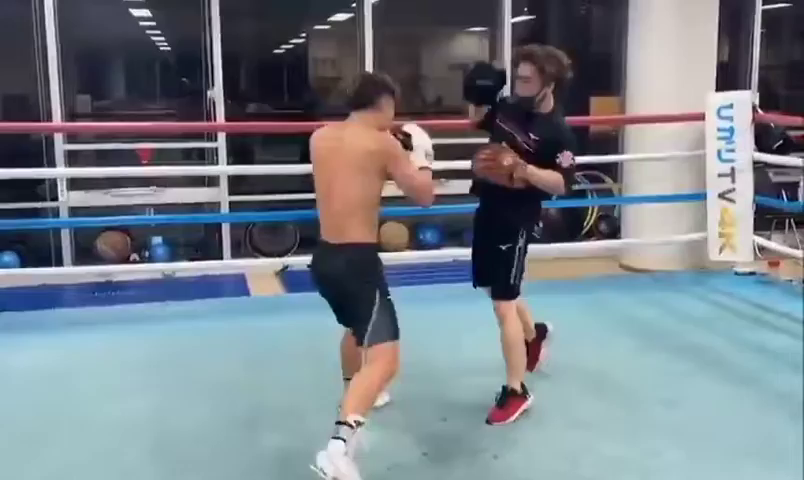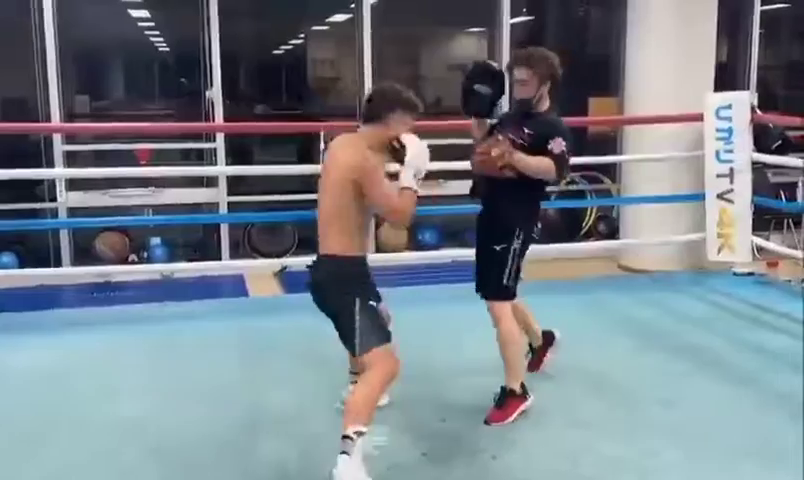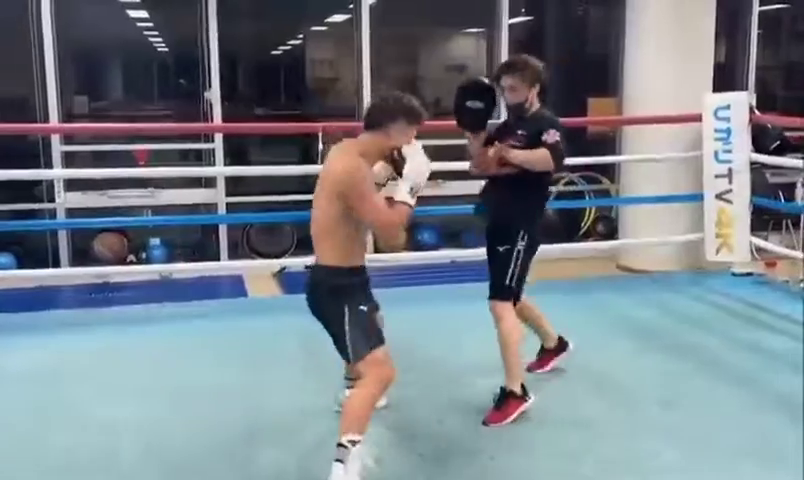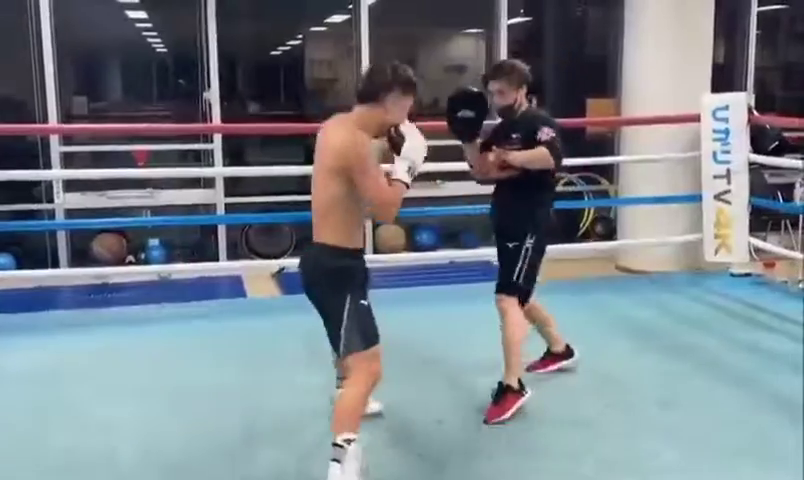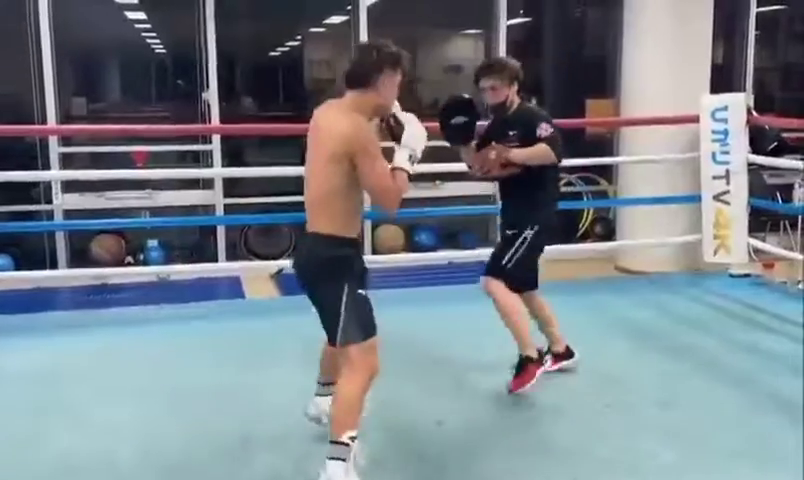
dt=0.1s
person 1, frame 1
left shoulder: (320, 138)
right shoulder: (381, 142)
right elbow: (424, 194)
right wrist: (419, 156)
left hip: (326, 258)
right hip: (355, 262)
left knee: (358, 328)
right knee: (383, 360)
left ankle: (356, 391)
person 1, frame 2
left shoulder: (344, 144)
right shoulder: (363, 159)
right elbow: (399, 216)
left wrist: (394, 159)
right wrist: (412, 171)
left hip: (328, 268)
right hip: (343, 273)
left knee: (368, 326)
right knee: (384, 363)
left ankle: (357, 399)
person 1, frame 3
left shoulder: (346, 151)
right shoulder: (353, 169)
right elbow: (391, 234)
left wrist: (395, 170)
right wrist: (410, 184)
left hip: (338, 275)
right hip: (335, 283)
left knee: (371, 326)
right knee: (377, 371)
left ankle: (357, 400)
person 1, frame 4
left shoulder: (338, 126)
right shoulder: (353, 145)
right elbow: (385, 211)
left wrist: (391, 146)
right wrist: (406, 163)
left hip: (331, 259)
right hip: (332, 267)
left knee: (353, 343)
right knee: (367, 369)
left ankle: (349, 393)
person 1, frame 5
left shoulder: (326, 112)
right shoulder: (357, 131)
right elbow: (389, 199)
left wrist: (380, 120)
right wrist: (407, 151)
left hip: (315, 248)
right hip: (333, 254)
left knee: (345, 335)
right knee: (362, 363)
left ankle: (324, 400)
person 2, frame 1
left shoulder: (556, 130)
right shoulder: (511, 108)
left elbow: (559, 184)
right elbow: (479, 118)
left wrist: (520, 168)
right wrist: (479, 100)
left hip: (515, 223)
right hip: (487, 213)
left knee: (503, 304)
right knee: (501, 292)
left ankle: (516, 391)
right ankle: (532, 333)
person 2, frame 2
left shoulder: (551, 126)
right shoulder: (513, 115)
left elbow: (551, 170)
right elbow: (483, 139)
left wrist: (511, 156)
right wrist: (478, 108)
left hip: (514, 224)
right hip: (490, 217)
left knee: (499, 304)
right knee: (500, 295)
left ankle: (515, 391)
right ankle: (540, 339)
person 2, frame 3
left shoulder: (544, 123)
right shoulder: (507, 126)
left elbow: (550, 160)
right elbow: (482, 166)
left wrist: (505, 153)
right wrist: (474, 130)
left hip: (520, 226)
right hip: (498, 223)
left knee: (501, 304)
right knee: (512, 298)
left ankle: (514, 392)
right ankle: (554, 344)
person 2, frame 4
left shoulder: (538, 122)
right shoulder: (500, 130)
left elbow: (550, 157)
right elbow: (482, 174)
left wrist: (507, 157)
right wrist: (469, 140)
left hip: (529, 226)
right hip: (508, 222)
left knee: (507, 301)
right knee: (518, 297)
left ankle: (512, 387)
right ankle: (560, 349)
person 2, frame 5
left shoulder: (532, 118)
right shoulder: (493, 128)
left elbow: (551, 152)
right elbow: (481, 170)
left wrist: (508, 155)
right wrist: (466, 145)
left hip: (535, 218)
right hip: (514, 217)
left knee: (495, 284)
right knee: (523, 290)
left ankle: (529, 357)
right ankle: (560, 352)
